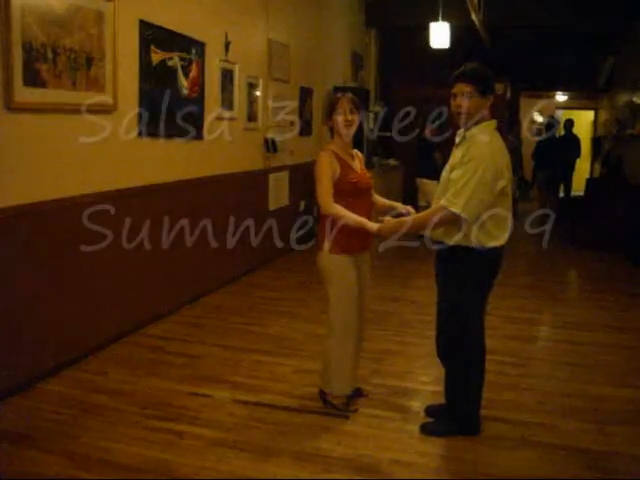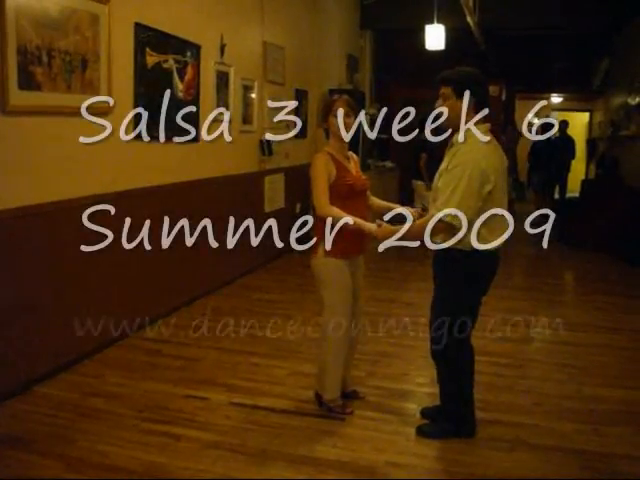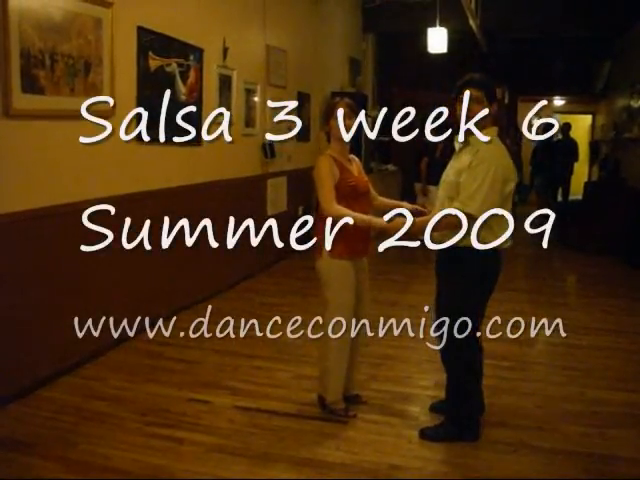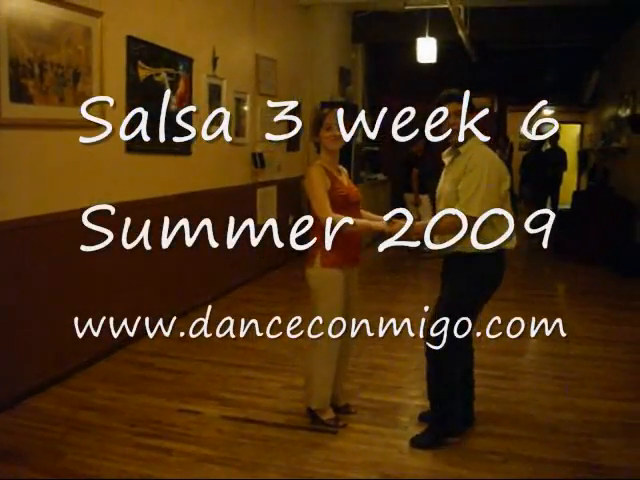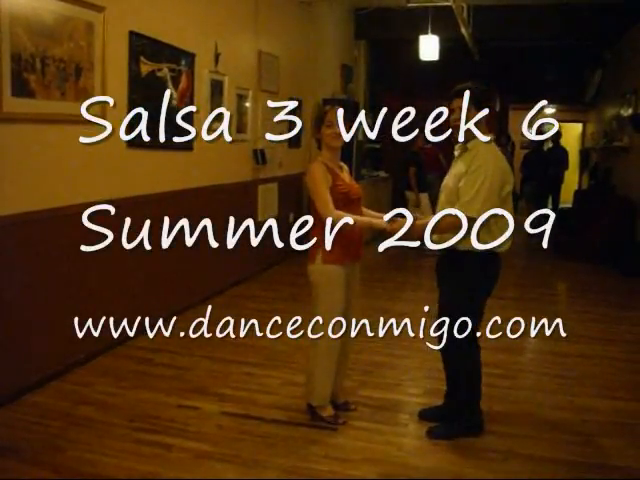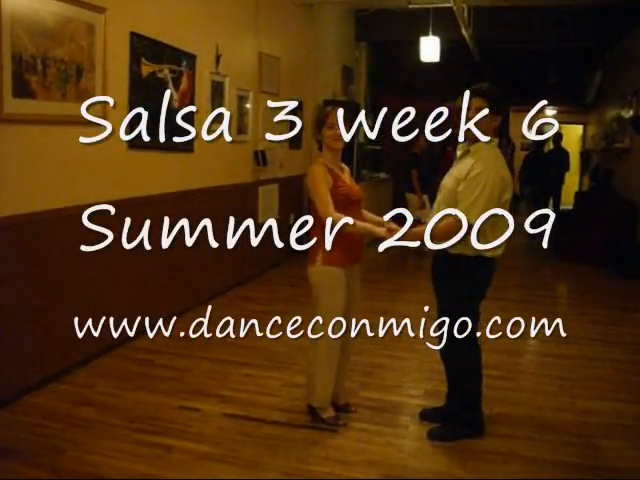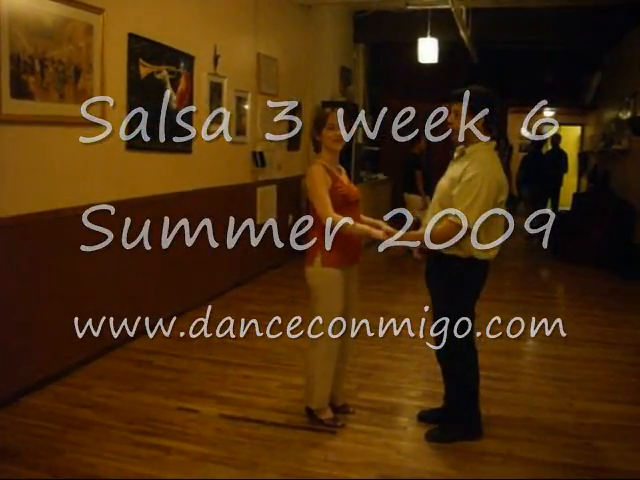
dt=0.5s
person 1, frame 1
left shoulder: (484, 150)
right shoulder: (469, 140)
left elbow: (452, 212)
left wrist: (401, 226)
right wrist: (413, 219)
left hip: (469, 257)
right hip: (459, 253)
left knee: (459, 338)
right knee: (454, 336)
left ankle: (463, 418)
right ankle: (458, 404)
person 1, frame 2
left shoulder: (470, 155)
right shoulder: (480, 142)
left elbow: (445, 221)
left wrist: (396, 233)
right wrist: (420, 216)
left hip: (466, 259)
right hip: (467, 254)
left knee: (449, 339)
right knee: (448, 336)
left ankle: (458, 420)
right ankle: (453, 406)
person 1, frame 3
left shoulder: (491, 155)
right shoulder: (467, 147)
left elbow: (466, 215)
left wrist: (416, 226)
right wrist: (426, 217)
left hip: (473, 257)
right hip: (456, 253)
left knee: (459, 338)
right knee: (454, 333)
left ankle: (463, 421)
right ankle: (464, 400)
person 1, frame 4
left shoulder: (481, 160)
right shoulder: (453, 158)
left elbow: (466, 219)
left wrist: (417, 230)
right wrist: (422, 228)
left hip: (480, 261)
right hip: (461, 257)
left knee: (440, 336)
right knee: (455, 336)
left ankle: (446, 420)
right ankle: (458, 410)
person 1, frame 5
left shoulder: (487, 159)
right shoulder: (465, 153)
left elbow: (462, 219)
left wrist: (416, 227)
right wrist: (424, 217)
left hip: (473, 261)
right hip: (457, 256)
left knee: (459, 339)
right knee: (452, 337)
left ankle: (467, 417)
right ankle: (455, 404)
person 1, frame 6
left shoulder: (488, 166)
right shoulder: (467, 153)
left elbow: (460, 224)
left wrist: (413, 235)
right wrist: (422, 233)
left hip: (468, 264)
right hip: (453, 259)
left knee: (461, 341)
right knee: (451, 339)
left ankle: (469, 419)
right ankle: (456, 406)
person 1, frame 7
left shoulder: (483, 169)
right shoulder: (465, 156)
left elbow: (457, 227)
left wrist: (408, 238)
right wrist: (423, 240)
left hip: (460, 266)
right hip: (447, 261)
left knee: (456, 344)
right knee: (446, 341)
left ankle: (467, 421)
right ankle: (454, 407)
person 2, frame 1
left shoulder: (358, 156)
right shoulder: (327, 158)
left elbow: (369, 197)
right elbow: (327, 206)
left wrist: (396, 207)
right wrist: (369, 224)
left hip: (359, 248)
right hip: (336, 248)
left knee: (357, 317)
right knee: (343, 318)
left ankle: (346, 381)
right ankle: (332, 389)
person 2, frame 2
left shoulder: (353, 158)
right shoulder: (322, 160)
left elbow: (366, 200)
right elbow: (323, 208)
left wrist: (396, 208)
right wrist: (366, 226)
left hip: (353, 251)
right hip: (330, 251)
left knee: (352, 320)
right knee: (337, 321)
left ankle: (342, 382)
right ankle: (327, 392)
person 2, frame 3
left shoulder: (355, 161)
right shoulder: (325, 162)
left elbow: (372, 198)
right elbow: (330, 209)
left wrist: (404, 206)
right wrist: (378, 222)
left hip: (357, 252)
right hip: (335, 253)
left knee: (355, 321)
right knee: (338, 323)
left ankle: (346, 386)
right ankle: (330, 395)
person 2, frame 4
left shoulder: (343, 171)
right shoulder: (316, 173)
right elbow: (328, 217)
left wrist: (387, 220)
right wrist: (377, 226)
left hip: (347, 261)
right hip: (326, 262)
left knee: (343, 331)
right knee: (326, 332)
left ankle: (335, 396)
right ankle: (318, 404)
person 2, frame 5
left shoulder: (344, 168)
right shoulder: (317, 169)
right elbow: (330, 214)
left wrist: (386, 217)
right wrist: (376, 224)
left hip: (348, 257)
right hip: (327, 258)
left knee: (342, 328)
right knee: (326, 329)
left ankle: (335, 392)
right ankle: (318, 400)
person 2, frame 6
left shoulder: (345, 169)
right shoulder: (318, 171)
right elbow: (330, 216)
left wrist: (384, 222)
right wrist: (374, 231)
left hip: (349, 259)
right hip: (328, 259)
left knee: (344, 329)
right knee: (327, 331)
left ankle: (336, 394)
right ankle: (318, 402)
person 2, frame 7
left shoulder: (340, 170)
right shoulder: (317, 171)
right elbow: (329, 217)
left wrist: (378, 223)
right wrist: (370, 232)
left hip: (346, 260)
right hip: (326, 261)
left knee: (342, 331)
right knee: (325, 332)
left ankle: (334, 395)
right ankle: (317, 404)
